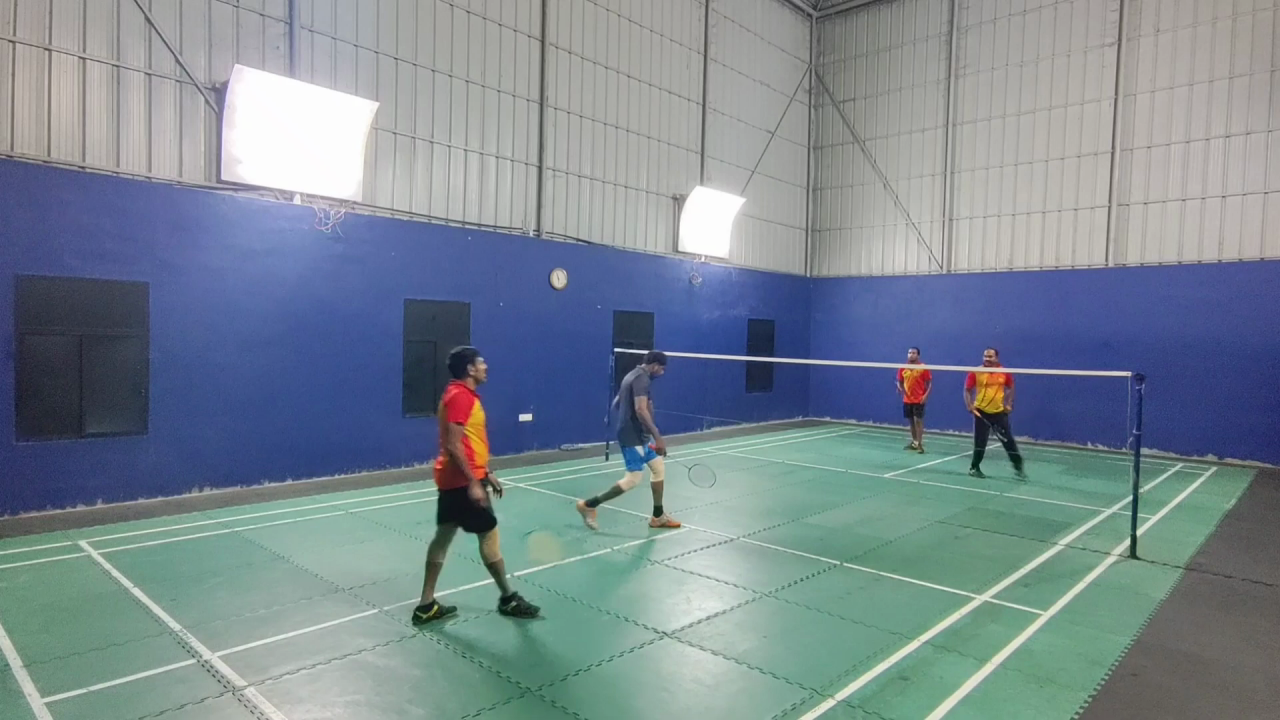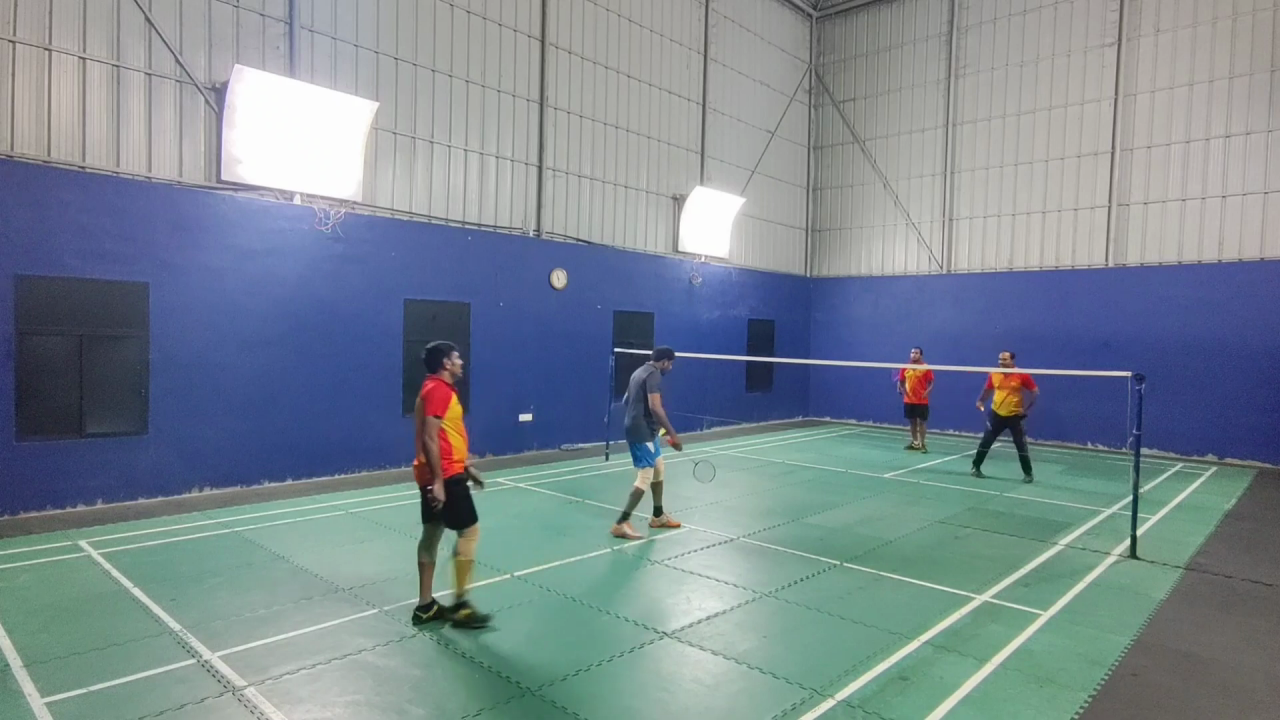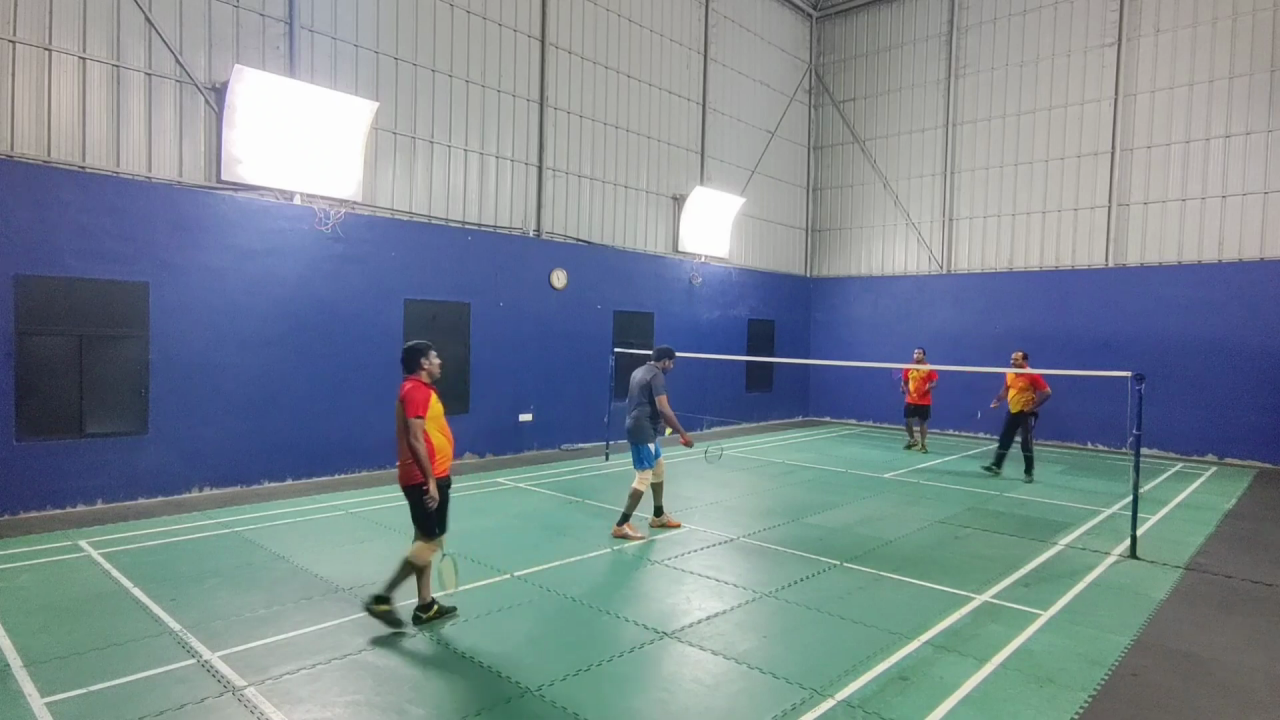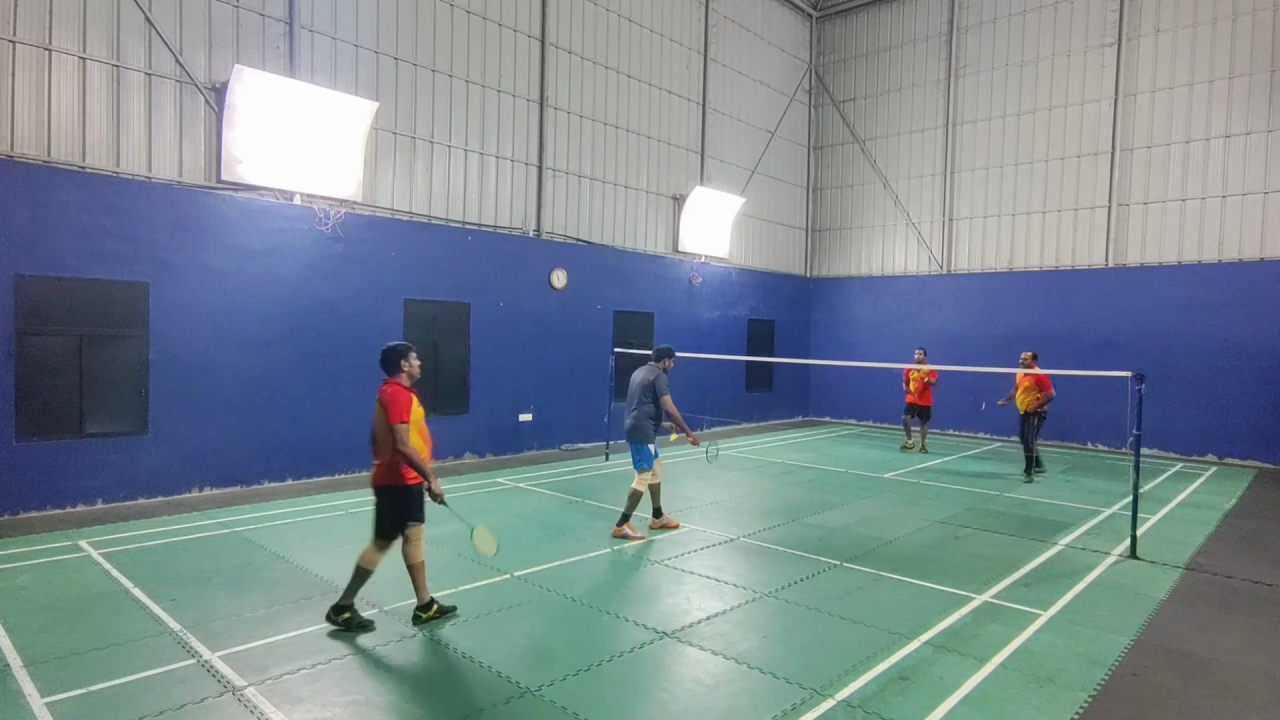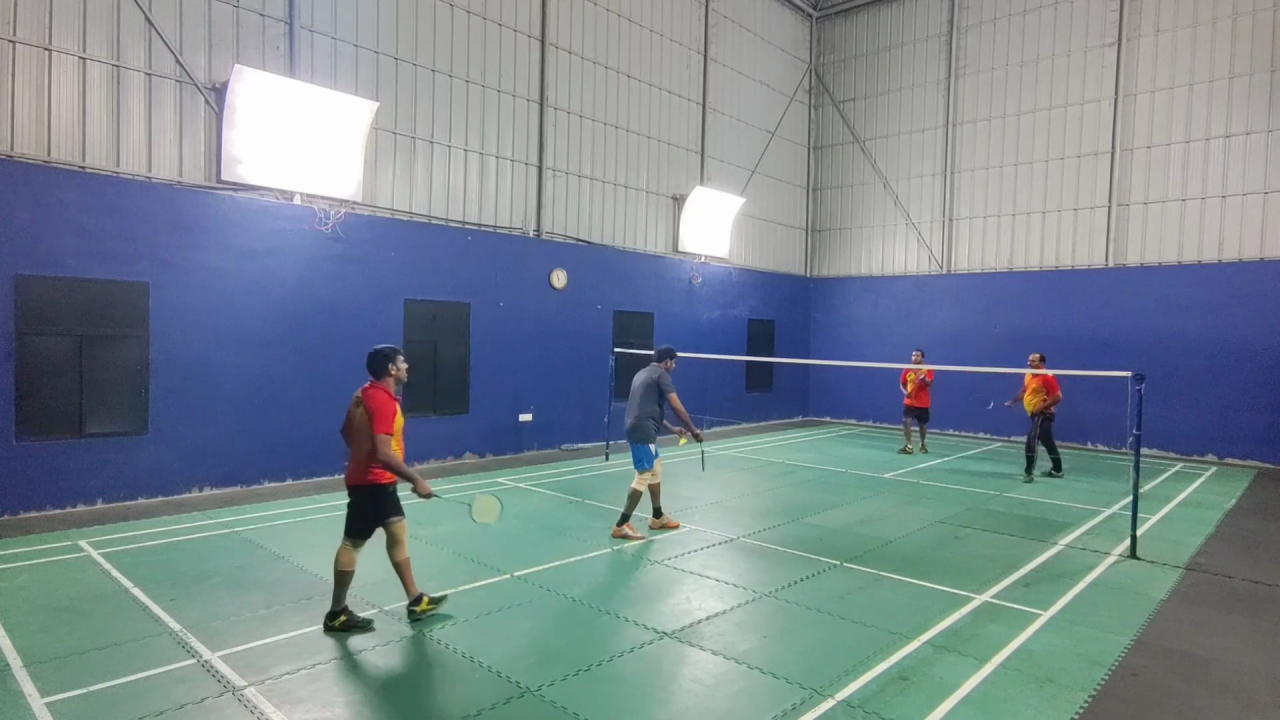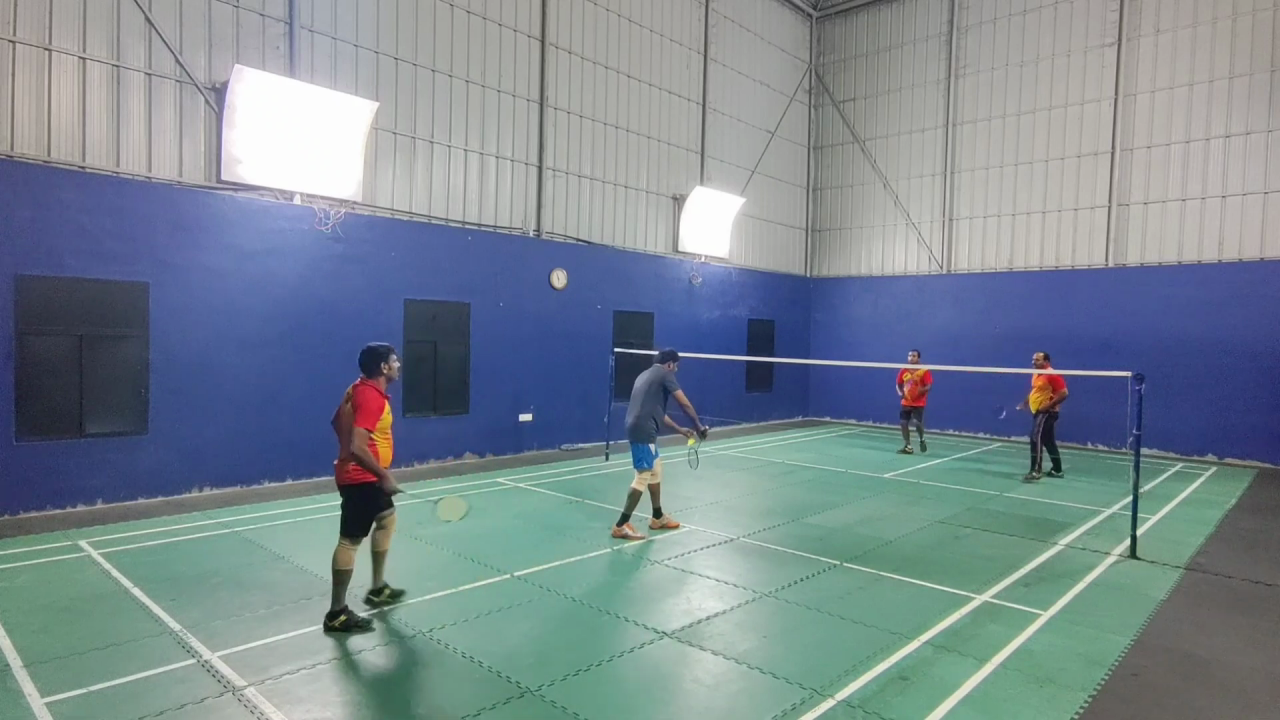
dt=0.2s
person 1, frame 1
left shoulder: (461, 395)
right shoulder: (461, 397)
right elbow: (454, 446)
left wrist: (488, 475)
right wrist: (473, 485)
left hip: (452, 479)
right hip: (463, 481)
left knee: (444, 535)
right knee: (490, 535)
left ankle: (426, 605)
right ankle: (509, 599)
person 1, frame 2
left shoulder: (437, 390)
right shoulder: (438, 391)
right elbow: (429, 439)
left wrist: (469, 468)
right wrist: (438, 480)
left hip: (443, 475)
right hip: (443, 477)
left knee: (432, 534)
right knee: (469, 531)
left ankle: (425, 605)
right ankle: (461, 605)
person 1, frame 3
left shoulder: (417, 390)
right shoulder: (417, 391)
right elbow: (415, 440)
right wrist: (431, 481)
left hip: (424, 477)
right hip: (425, 479)
left knee: (430, 538)
right knee: (431, 541)
left ankle: (426, 605)
right ankle: (382, 598)
person 1, frame 4
left shoulder: (390, 392)
right shoulder: (398, 396)
left elbow: (378, 439)
right elbow: (403, 445)
right wrist: (431, 478)
left hip: (405, 481)
right hip: (399, 482)
left knee: (414, 536)
right knee: (382, 543)
left ankle: (425, 605)
right ankle: (342, 608)
person 1, frame 5
left shoulder: (365, 394)
right shoulder: (383, 402)
left elbow: (346, 431)
right elbow: (384, 454)
right wrist: (416, 481)
left hip: (377, 479)
right hip: (371, 482)
left knee: (397, 530)
right knee: (353, 542)
left ankle: (416, 601)
right ankle: (337, 613)
person 1, frame 6
left shoulder: (359, 390)
right shoulder: (372, 399)
left elbow: (337, 422)
right elbow: (357, 448)
right wrist: (385, 477)
left hip: (363, 476)
right hip: (362, 479)
left knee: (387, 518)
right knee: (350, 540)
left ankle: (379, 590)
right ankle: (337, 614)
person 2, frame 1
left shoulder: (634, 376)
right shoulder: (641, 378)
left elbow: (616, 404)
right elbow: (641, 411)
right wrist: (658, 438)
left hip: (640, 434)
right hip: (633, 435)
left knee: (658, 467)
right knee: (632, 479)
left ankle: (658, 516)
right ankle: (589, 505)
person 2, frame 2
left shoulder: (640, 372)
right shoulder: (653, 375)
left elbow: (626, 400)
right elbow: (655, 408)
right wrist: (672, 434)
left hip: (642, 430)
right hip: (641, 431)
left knee: (658, 469)
right knee: (645, 477)
left ankle: (658, 516)
right ankle: (621, 524)
person 2, frame 3
left shoulder: (639, 371)
right shoulder: (656, 376)
right elbow: (664, 409)
right wrist: (683, 433)
left hip: (639, 428)
right hip: (643, 431)
left knee: (658, 469)
right knee: (643, 477)
left ankle: (658, 515)
right ankle: (621, 525)
person 2, frame 4
left shoulder: (640, 372)
right shoulder: (658, 376)
right elbow: (670, 409)
left wrist: (661, 422)
right wrist: (688, 433)
left hip: (638, 428)
right hip: (642, 431)
left knee: (656, 470)
right knee: (643, 477)
left ankle: (657, 517)
right ankle: (621, 525)
person 2, frame 5
left shoulder: (644, 373)
right shoulder: (661, 375)
right elbow: (677, 406)
left wrist: (671, 428)
right wrist: (693, 429)
left hip: (639, 429)
right hip: (642, 431)
left knee: (655, 470)
right knee: (643, 477)
left ankle: (657, 517)
right ankle: (621, 525)
person 2, frame 6
left shoulder: (647, 375)
right shoulder: (664, 374)
right elbow: (685, 403)
left wrist: (679, 429)
right wrist: (698, 426)
left hip: (640, 429)
right hip: (643, 431)
left knee: (655, 470)
right knee: (642, 476)
left ankle: (658, 517)
right ankle: (621, 525)
